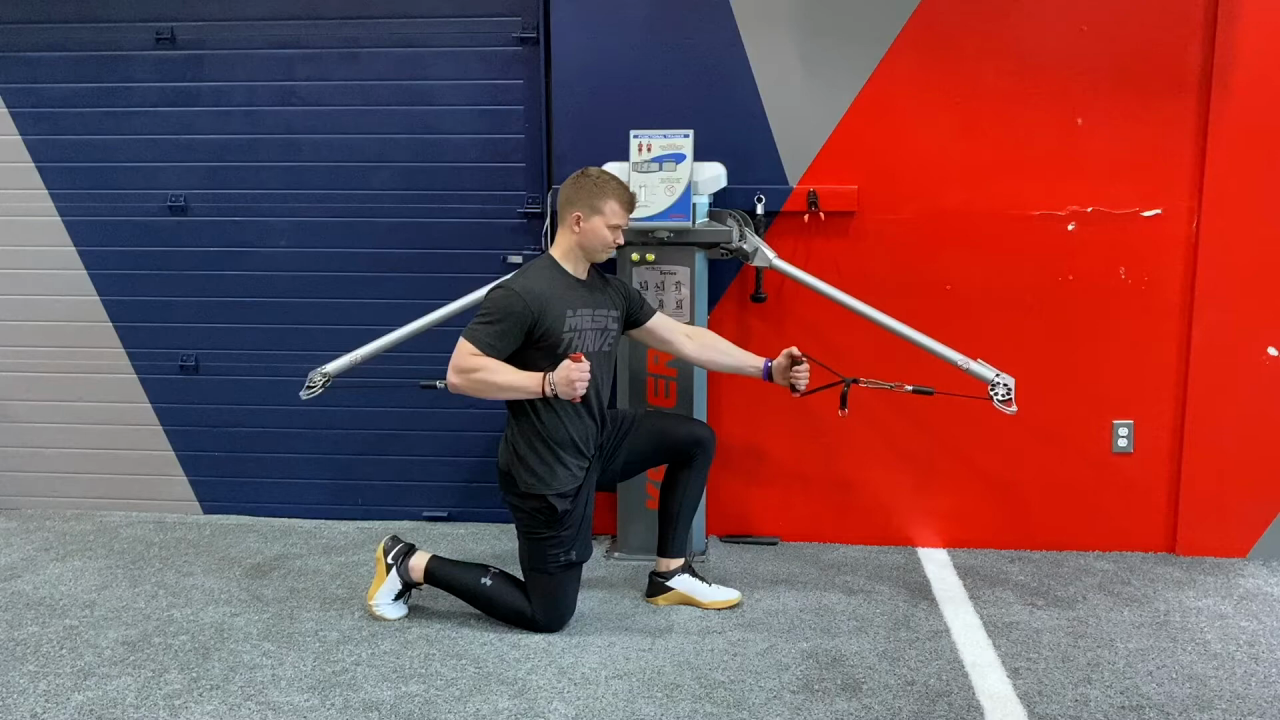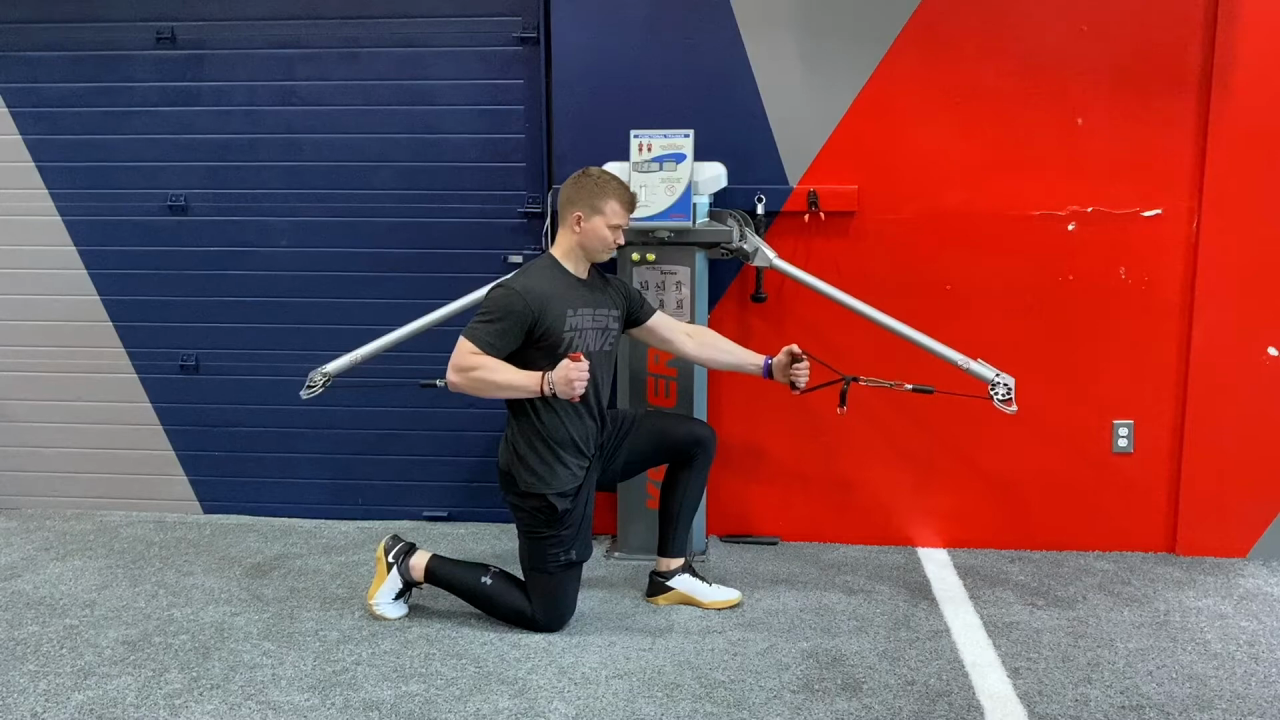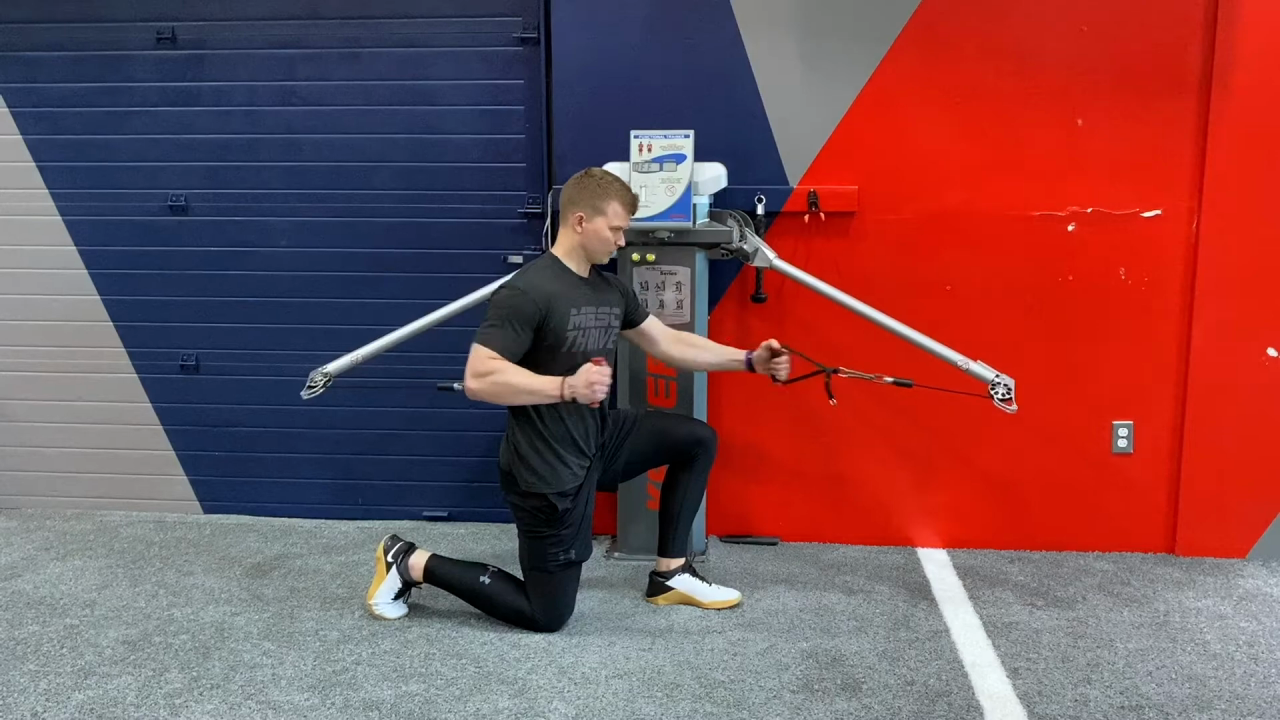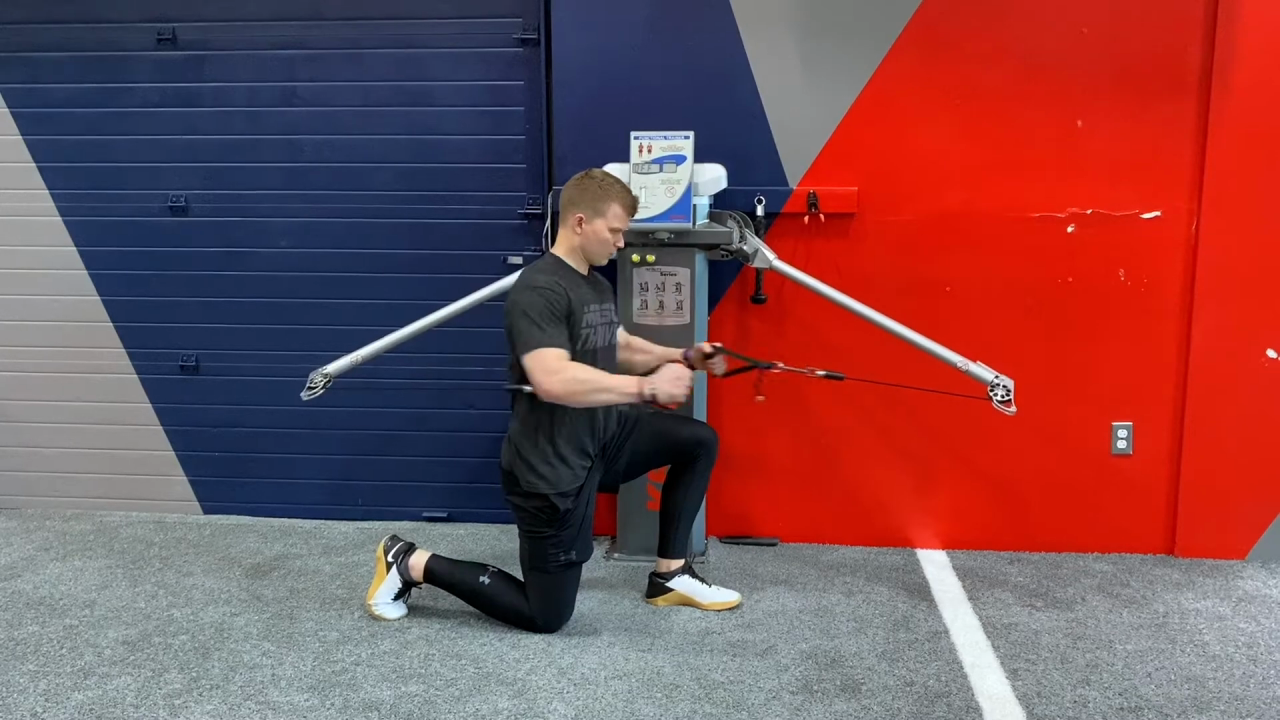
dt=0.2s
person 1, frame 1
left shoulder: (611, 291)
right shoulder: (522, 294)
left elbow: (683, 339)
right elbow: (461, 372)
left wrist: (768, 369)
right wrist: (548, 383)
left hip: (595, 441)
right hip: (545, 471)
left knee: (695, 439)
right knee: (549, 615)
left ankle: (669, 574)
right ankle: (411, 564)
person 1, frame 2
left shoulder: (611, 291)
right shoulder: (523, 293)
left elbow: (683, 337)
right elbow: (460, 371)
left wrist: (768, 366)
right wrist: (547, 382)
left hip: (595, 441)
right hip: (545, 471)
left knee: (696, 439)
right knee: (549, 615)
left ankle: (669, 575)
right ankle: (412, 564)
person 1, frame 3
left shoulder: (609, 287)
right shoulder: (528, 292)
left elbow: (668, 342)
right elbow: (478, 379)
left wrist: (747, 360)
right wrist: (565, 387)
left hip: (598, 442)
right hip: (547, 470)
left knee: (697, 439)
right knee: (546, 615)
left ankle: (670, 575)
right ankle: (413, 564)
person 1, frame 4
left shoulder: (595, 284)
right shoulder: (539, 291)
left elbow: (618, 347)
right elbow: (553, 382)
left wrist: (685, 358)
right wrist: (649, 387)
left hip: (598, 438)
right hip: (548, 470)
left knee: (699, 441)
right knee: (546, 616)
left ankle: (669, 575)
right ankle: (410, 563)
